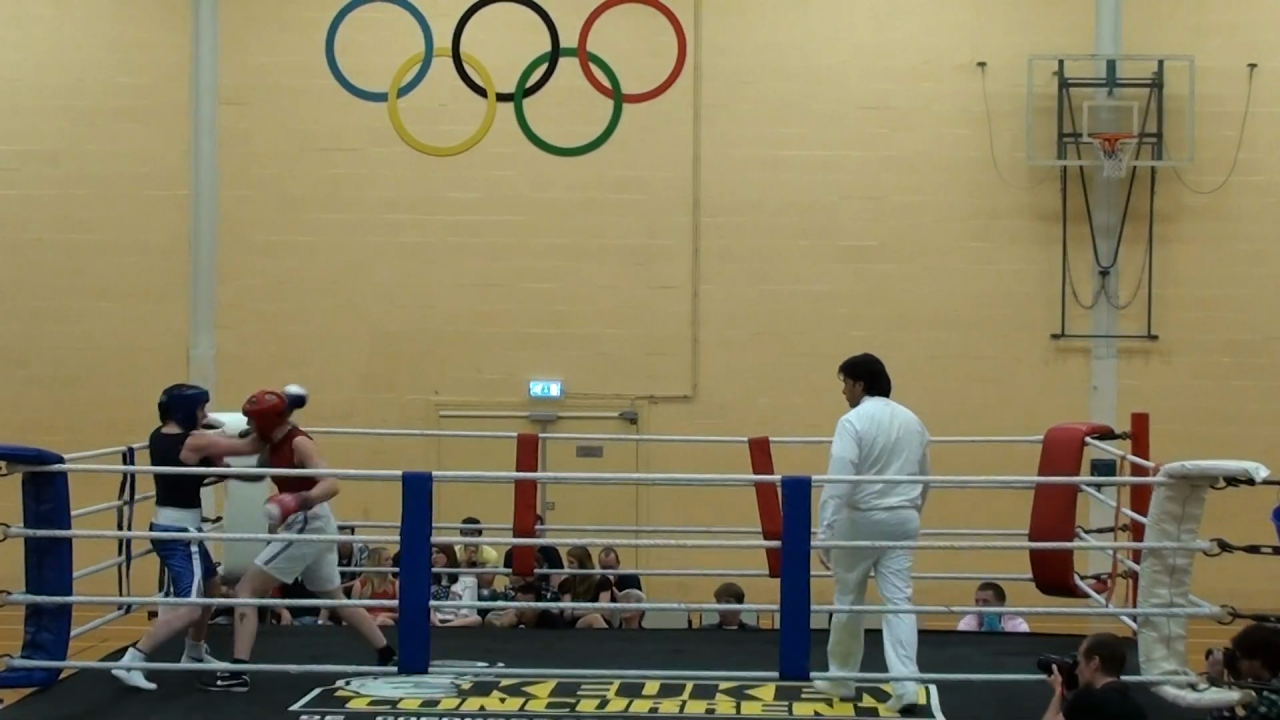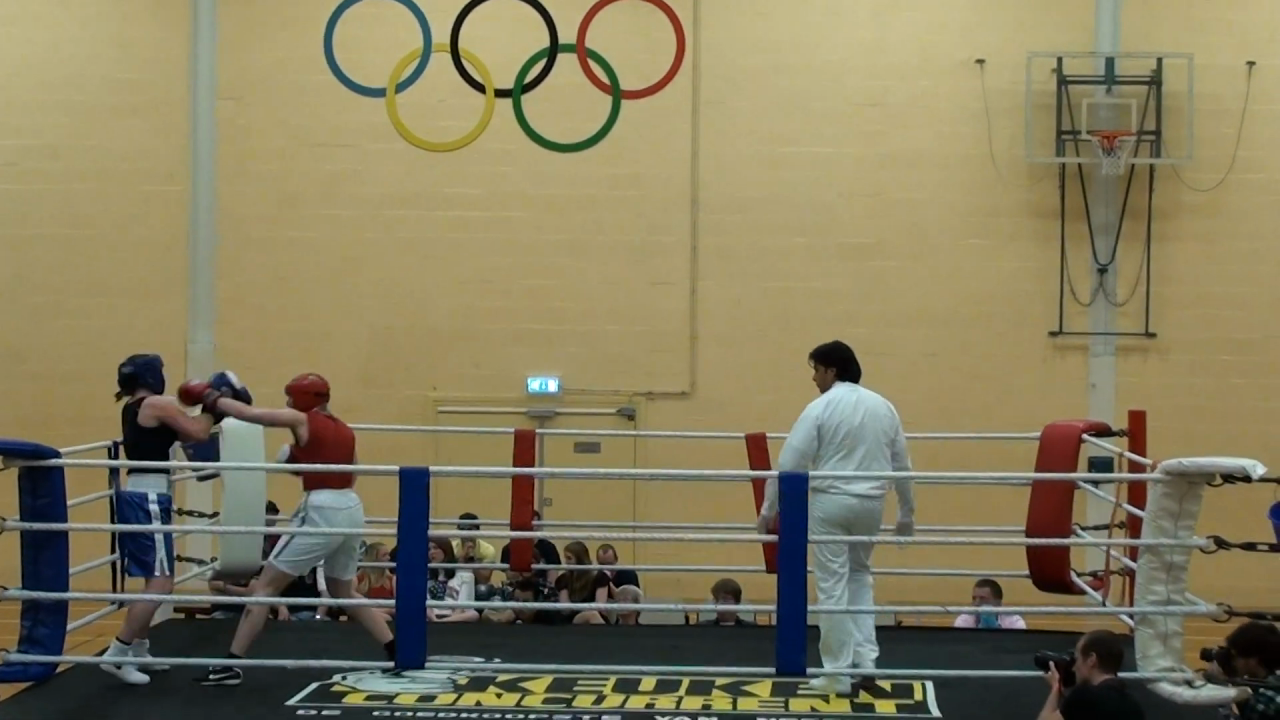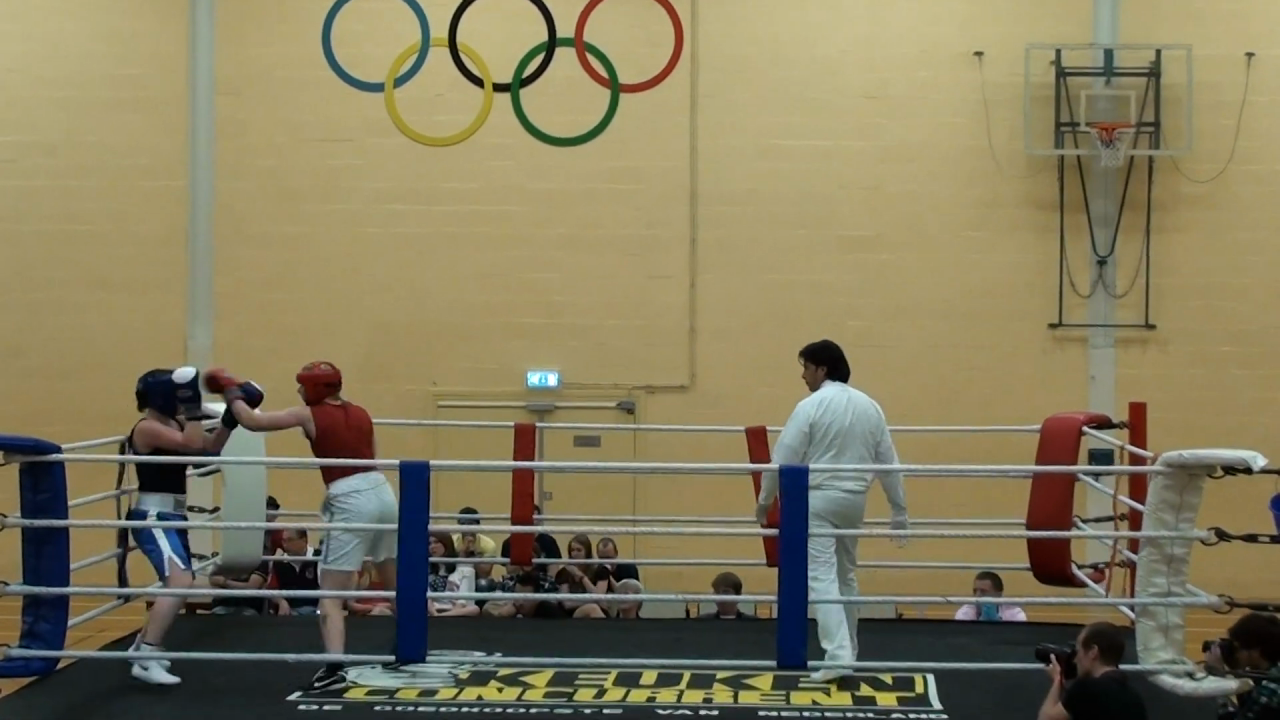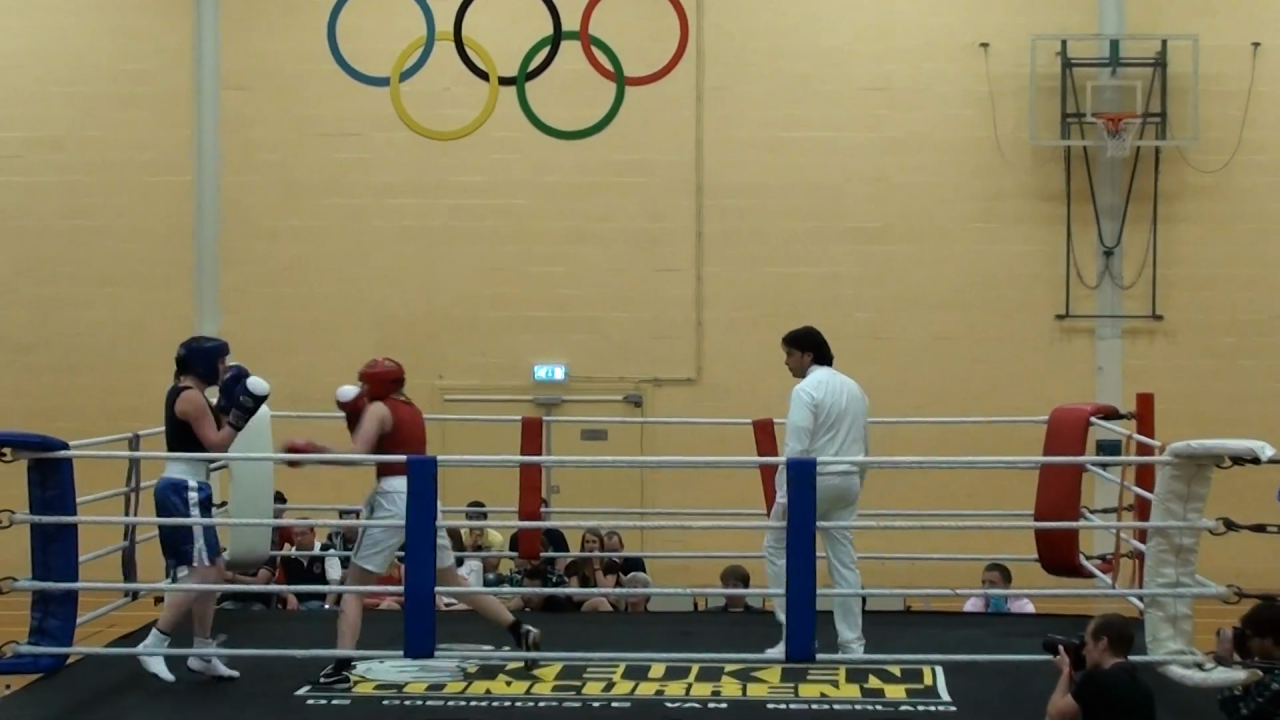
dt=0.3s
person 1, frame 1
left shoulder: (853, 421)
right shoulder: (913, 421)
left elbow: (839, 481)
right elbow: (923, 481)
left wrist: (823, 533)
left hip: (861, 519)
right hip: (903, 519)
left knee: (849, 597)
right knee: (899, 600)
left ankle: (842, 678)
right ankle: (906, 684)
person 1, frame 2
left shoulder: (820, 408)
right shoulder: (884, 407)
left elbow: (790, 463)
right elbow: (902, 465)
left wrist: (769, 508)
right wrist: (907, 513)
left hip: (830, 503)
right hip: (870, 505)
left knee: (833, 585)
right knee: (860, 577)
left ankle: (838, 674)
right ankle: (865, 659)
person 1, frame 3
left shoulder: (810, 406)
right shoulder: (870, 407)
left elbow: (784, 459)
right elbow: (889, 463)
left wrist: (765, 498)
right wrist: (899, 512)
left hip: (815, 499)
right hip: (853, 499)
left knee: (820, 577)
right knee: (844, 573)
left ankle: (840, 654)
right ankle: (844, 651)
person 1, frame 4
left shoulder: (806, 389)
right shoulder: (854, 389)
left elbow: (797, 449)
right elbow: (862, 446)
left wrist: (783, 496)
right wrist: (857, 484)
left hip: (812, 482)
right hip: (847, 482)
left knee: (779, 551)
right knee: (845, 562)
right ankle: (852, 645)
person 2, frame 1
left shoulder: (160, 437)
right shoulder: (194, 441)
right elbow: (241, 446)
left hip: (172, 528)
right hip: (180, 532)
left knee: (209, 589)
right knee: (191, 607)
left ankle: (195, 653)
right ankle: (130, 662)
person 2, frame 2
left shoulder: (133, 409)
right shoulder: (157, 404)
left elbow: (175, 433)
right elbow: (198, 433)
left hip: (138, 498)
right hip: (147, 501)
left knee: (157, 581)
right knee: (160, 584)
left ankle: (138, 652)
right ankle: (118, 654)
person 2, frame 3
left shoulder: (169, 425)
right shoulder: (148, 428)
left elbow: (209, 447)
right elbow: (192, 444)
left wrist: (230, 417)
right wrist: (189, 406)
left hip: (172, 517)
right hip: (155, 518)
left knee: (176, 585)
right knee: (181, 582)
left ankle: (146, 645)
right ankle: (145, 661)
person 2, frame 4
left shoulder: (187, 395)
right shoulder: (190, 398)
left elbow: (211, 430)
right elbow: (217, 445)
left wrist: (229, 400)
right wrist: (241, 413)
left hip: (183, 489)
right hip: (185, 490)
left knee: (214, 572)
right knee: (202, 574)
left ankle: (203, 654)
right ankle: (153, 645)
person 3, frame 1
left shoulder: (298, 443)
right shoulder: (279, 440)
left elbow: (331, 485)
left wrist: (299, 501)
left hip: (308, 527)
right hip: (319, 524)
left knee: (245, 591)
right knee: (335, 599)
left ankle: (238, 672)
right ankle: (388, 655)
person 3, frame 2
left shoulder: (301, 420)
right shoulder: (346, 432)
left elbow: (247, 413)
left wrist: (211, 397)
left hip: (319, 514)
right hip: (351, 512)
left knee: (264, 588)
right knee: (343, 594)
left ankle: (231, 665)
right ankle: (396, 653)
person 3, frame 3
left shoulder: (311, 414)
right shoulder: (361, 414)
left elbow: (252, 420)
left wrist: (229, 391)
left hip: (349, 503)
right hip: (382, 493)
left knee: (331, 595)
right knee: (391, 579)
left ankle: (334, 668)
person 3, frame 4
left shoulder: (378, 410)
right shoulder: (412, 412)
left elbow: (357, 454)
left wrist: (311, 449)
right wrist: (357, 418)
left hip: (393, 502)
left knee: (354, 587)
right knee: (452, 583)
left ankle: (341, 667)
right ankle: (521, 631)
